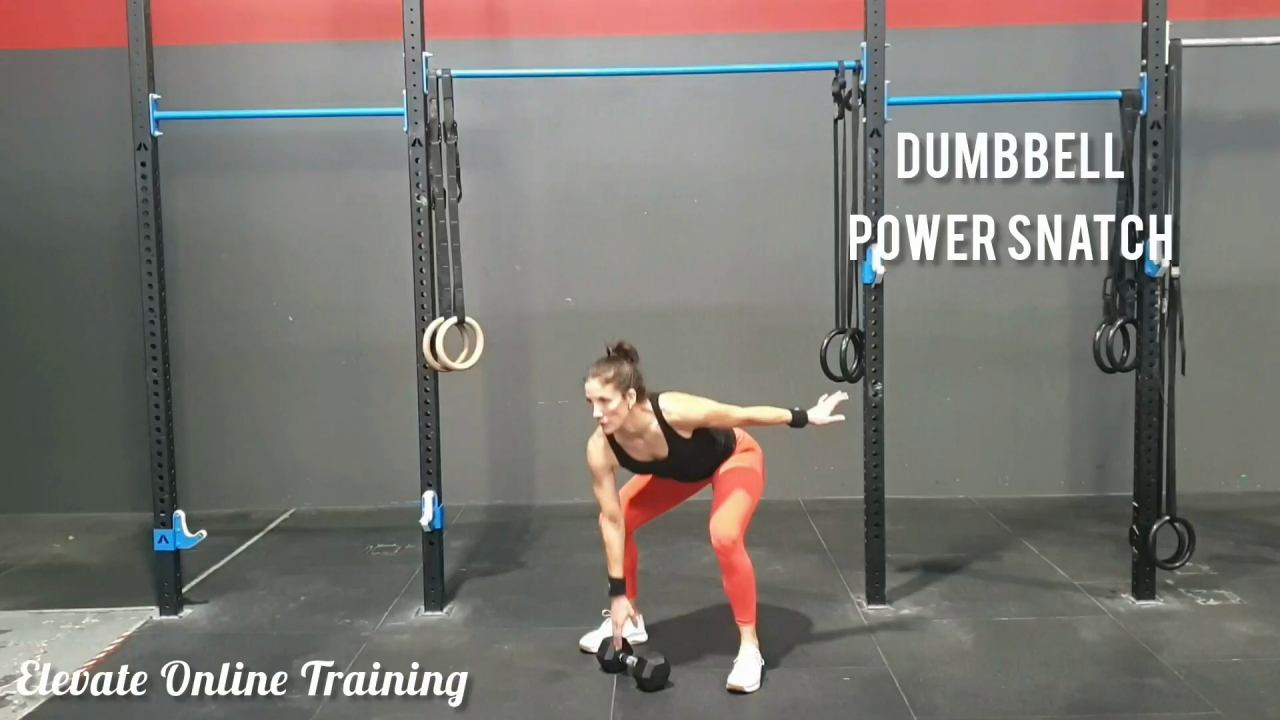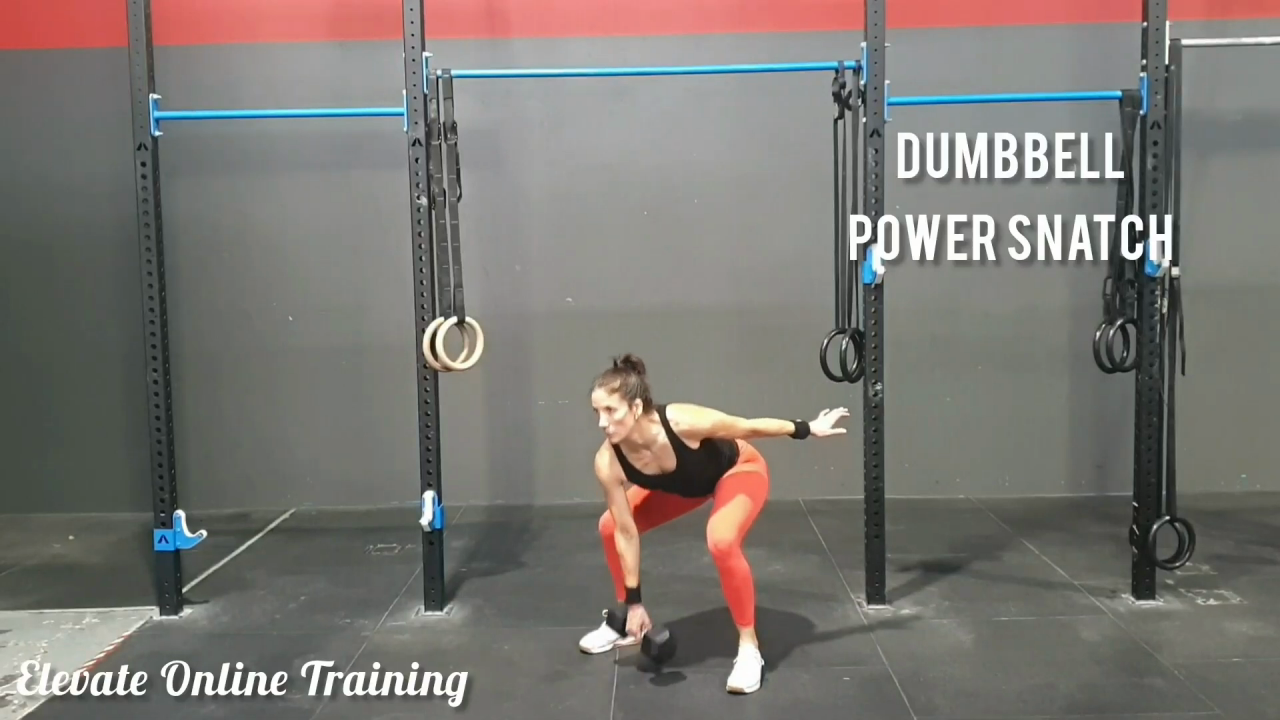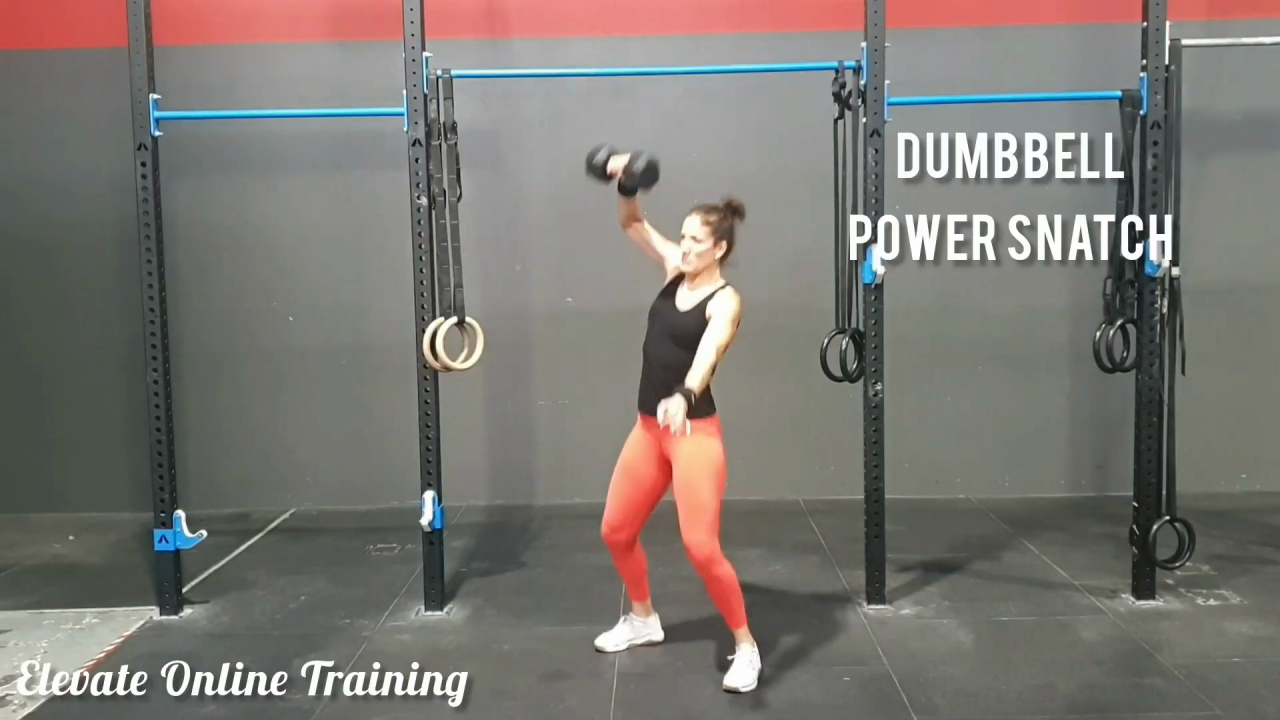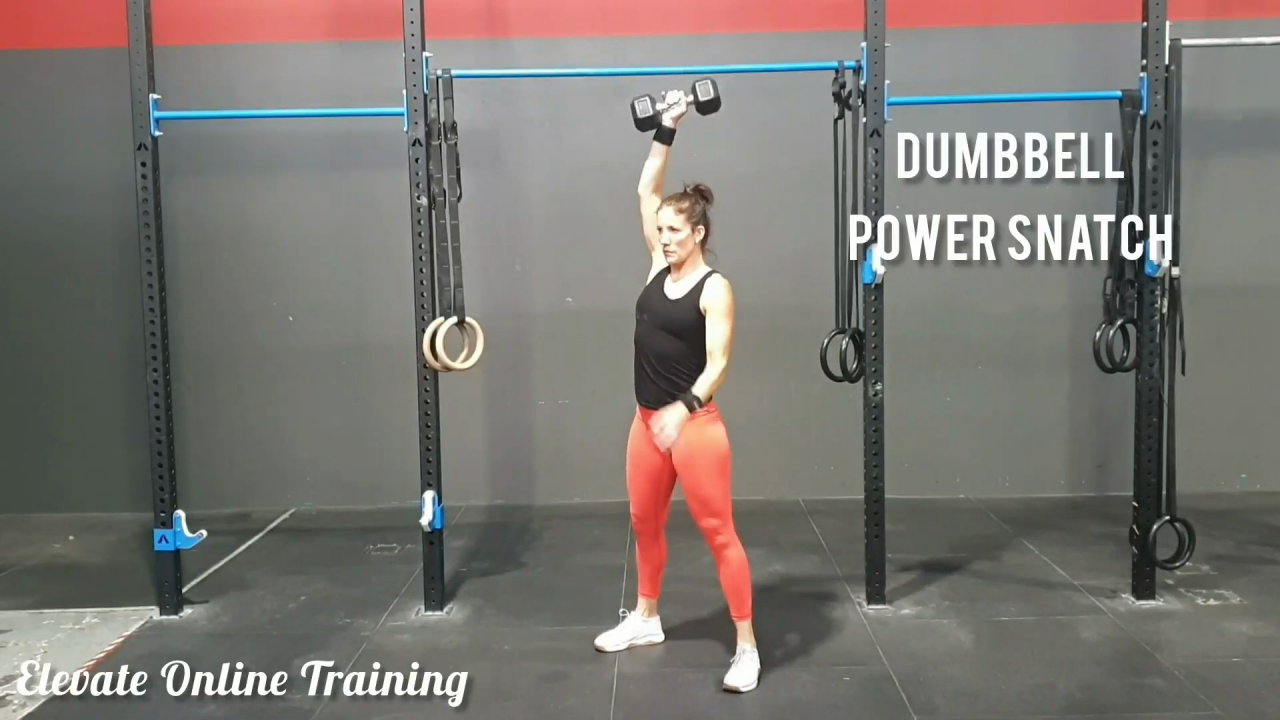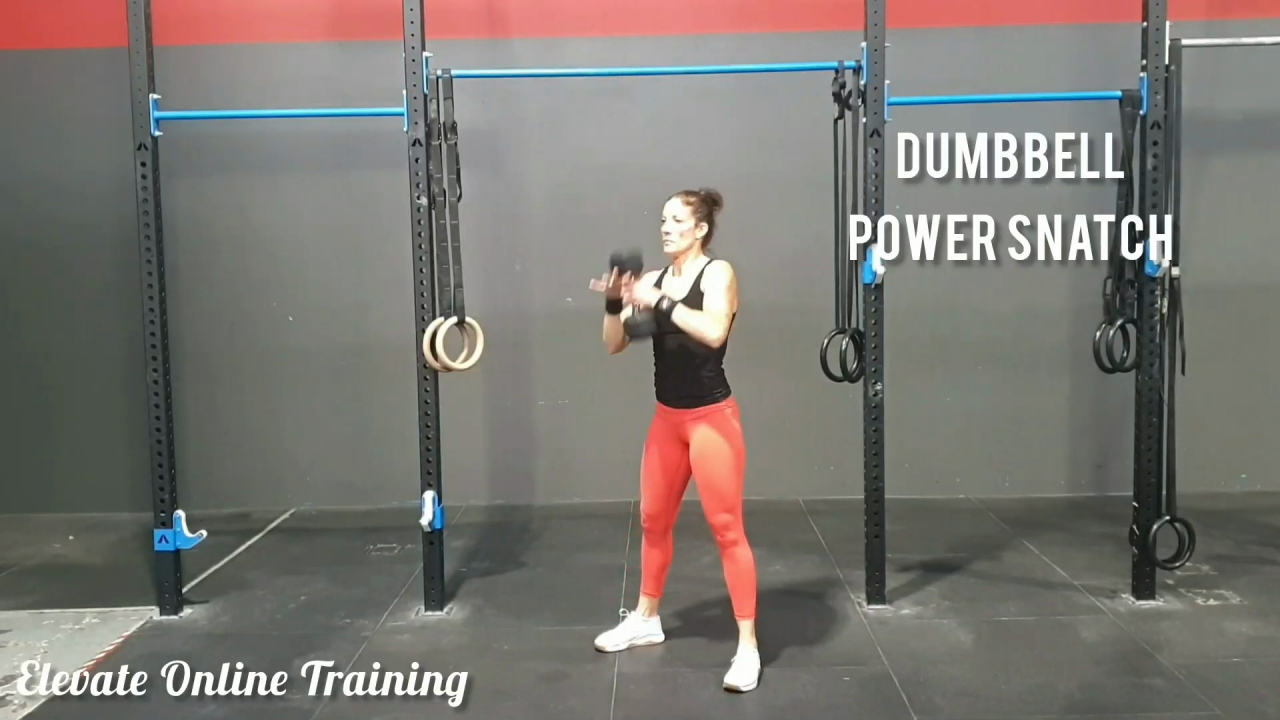
dt=0.7s
person 1, frame 1
left shoulder: (675, 411)
right shoulder: (600, 448)
left elbow: (743, 416)
right elbow: (611, 521)
left wrist: (805, 417)
right wrist: (617, 594)
left hip: (735, 456)
right hip: (680, 469)
left knee: (725, 536)
right knee: (623, 521)
left ankle: (750, 647)
right ankle: (631, 620)
person 1, frame 2
left shoulder: (683, 422)
right shoulder: (608, 461)
left elbow: (750, 428)
right elbow: (628, 529)
left wrist: (807, 429)
right wrist: (633, 602)
left hip: (740, 469)
right hip: (684, 487)
left knee: (721, 542)
right knee: (610, 528)
left ankle: (749, 648)
right ankle: (628, 622)
person 1, frame 3
left shoulder: (726, 301)
right shoulder: (676, 270)
left elbow: (707, 357)
right elbow: (630, 220)
left wrist: (682, 400)
right wrist: (623, 185)
left hip: (695, 431)
right hip: (649, 428)
left knee: (701, 547)
right knee: (616, 531)
left ankle: (746, 646)
right ankle: (643, 618)
person 1, frame 4
left shoulder: (716, 288)
right shoulder: (660, 267)
left elbow: (717, 364)
right elbow: (645, 192)
left wrist: (683, 408)
right wrist: (665, 131)
left hip: (694, 423)
right hip: (647, 421)
left knee: (718, 533)
right knee: (645, 524)
left ankle: (747, 646)
right ankle: (645, 619)
person 1, frame 5
left shoulder: (719, 273)
right shoulder: (654, 279)
left elbow: (713, 332)
right elbow: (614, 344)
left wrist: (659, 303)
right wrist: (615, 299)
left hip: (712, 419)
right hip: (665, 419)
left knee: (726, 529)
right knee: (654, 521)
left ankle: (748, 646)
right ankle: (646, 619)
